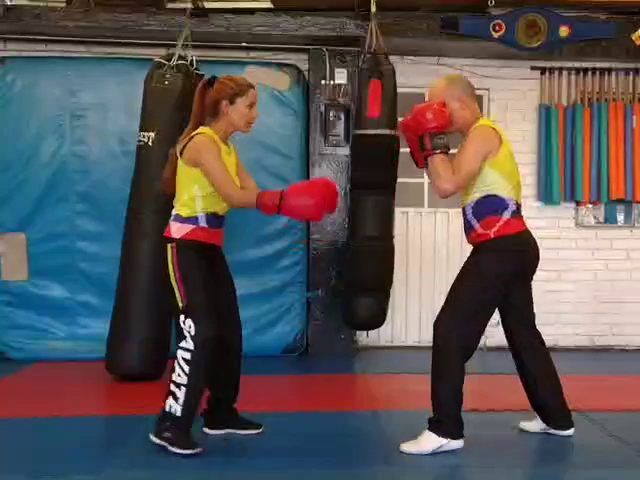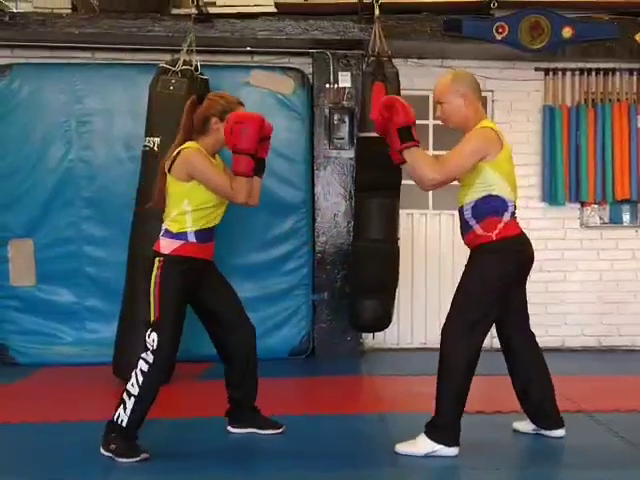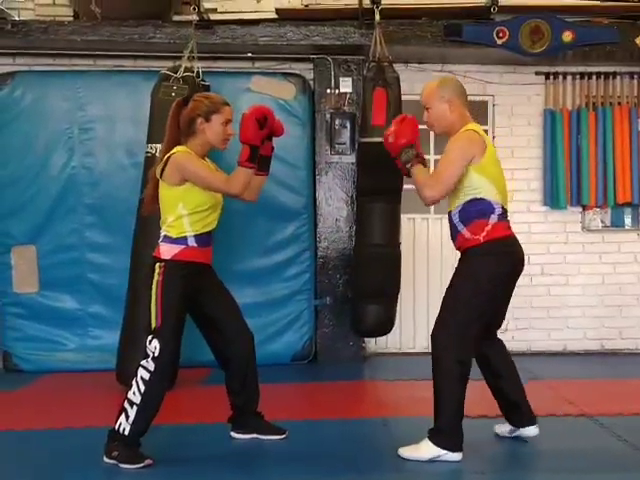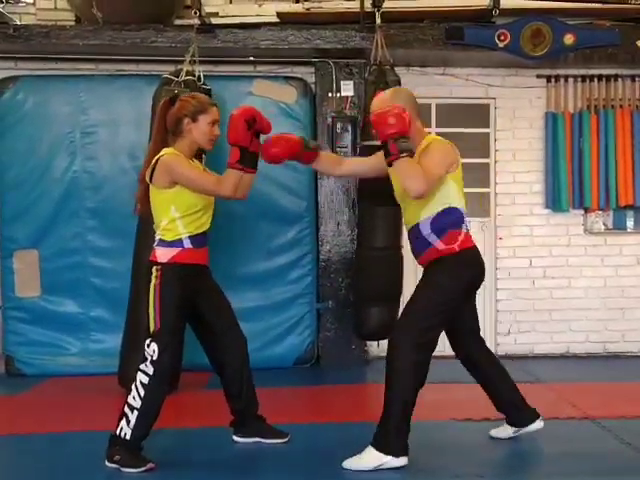
dt=0.7s
person 1, frame 1
left shoulder: (482, 133)
right shoulder: (481, 137)
left elbow: (448, 185)
right elbow: (443, 187)
left wrist: (435, 140)
right wrist: (424, 149)
left hip: (500, 250)
right hip: (513, 248)
left knee: (451, 330)
right knee: (522, 331)
left ankle: (445, 429)
right ankle: (557, 418)
person 1, frame 2
left shoulder: (484, 135)
right shoulder: (477, 140)
left elbow: (434, 175)
right elbow: (428, 181)
left wrist: (406, 136)
right wrist: (399, 144)
left hip: (498, 252)
right hip: (506, 251)
left knee: (459, 336)
right knee: (516, 334)
left ankle: (442, 435)
right ankle: (547, 418)
person 1, frame 3
left shoulder: (466, 139)
right shoulder: (470, 141)
left elbow: (431, 193)
right elbow: (438, 188)
left wrist: (408, 155)
right wrist: (411, 157)
left hip: (487, 254)
right hip: (499, 252)
left knee: (449, 341)
right knee: (484, 338)
left ankle: (446, 441)
right ankle: (521, 418)
person 1, frame 4
left shoulder: (439, 148)
right shoulder: (396, 155)
left elbow: (416, 187)
right elbow: (340, 166)
left wrist: (398, 143)
right wrist: (300, 149)
left hip: (455, 263)
right hip: (450, 266)
left knee: (405, 344)
right knee: (469, 344)
left ankle: (389, 447)
right ankle: (522, 417)
person 2, frame 1
left shoulder: (226, 147)
right shoulder: (202, 141)
left elbow: (250, 193)
right elbow: (234, 197)
left wrist: (300, 197)
right wrist: (289, 200)
left hip: (210, 248)
right hip: (187, 247)
left knee: (229, 332)
right knee: (201, 332)
left ankle: (221, 413)
right ankle: (171, 425)
person 2, frame 2
left shoulder: (213, 161)
right shoulder: (190, 155)
left elbow: (251, 197)
right elbow: (238, 195)
left wrist: (257, 152)
right wrist: (244, 152)
left hip: (202, 263)
right hip: (174, 263)
left knee: (241, 333)
right knee: (161, 349)
left ankle: (243, 413)
right ankle: (118, 434)
person 2, frame 3
left shoulder: (204, 164)
right shoulder: (180, 159)
left elbow: (250, 194)
right elbow: (234, 186)
left wrist: (264, 150)
right wrist: (251, 145)
left hip: (201, 268)
right hip: (173, 269)
left knee: (239, 340)
right knee: (161, 356)
left ankle: (246, 419)
right ankle: (120, 442)
person 2, frame 4
left shoulder: (193, 164)
right shoulder: (169, 162)
left elbow: (240, 191)
right elbow: (226, 189)
left wrist: (251, 145)
right wrist: (239, 143)
left hip: (197, 270)
right hip: (171, 271)
left knee: (232, 344)
right knee: (161, 358)
left ankle: (247, 422)
right ankle: (122, 446)
